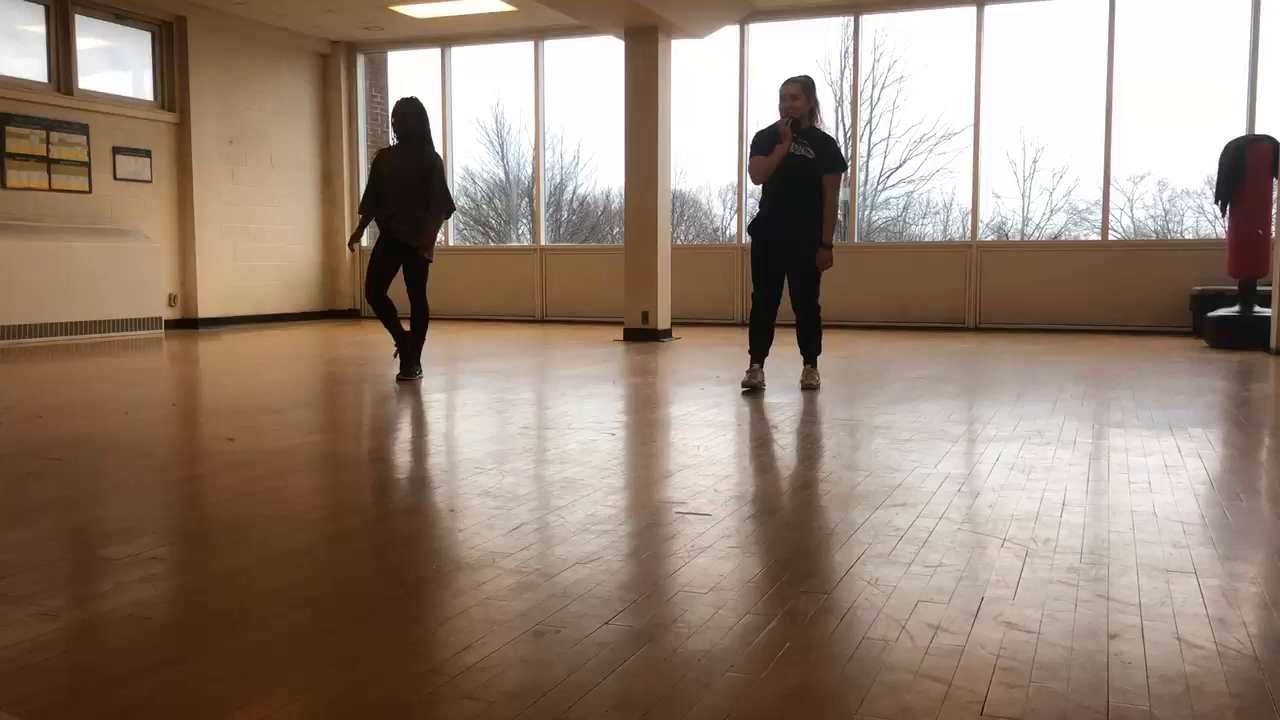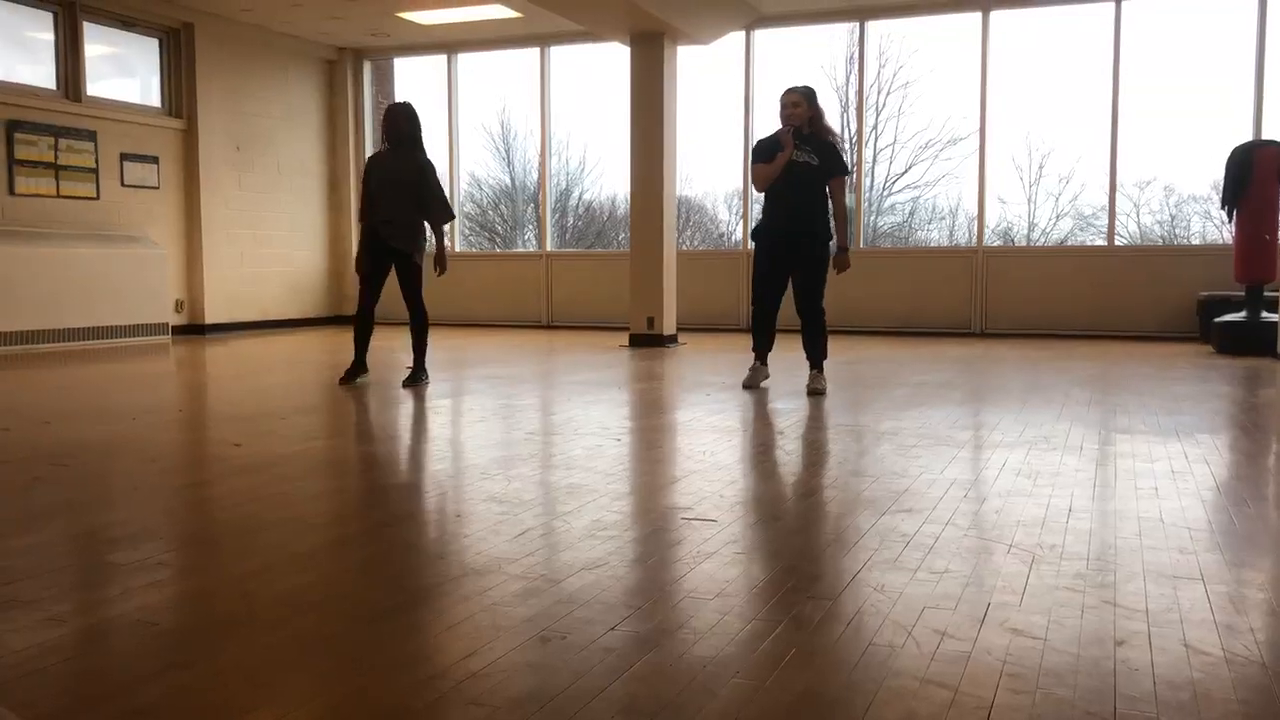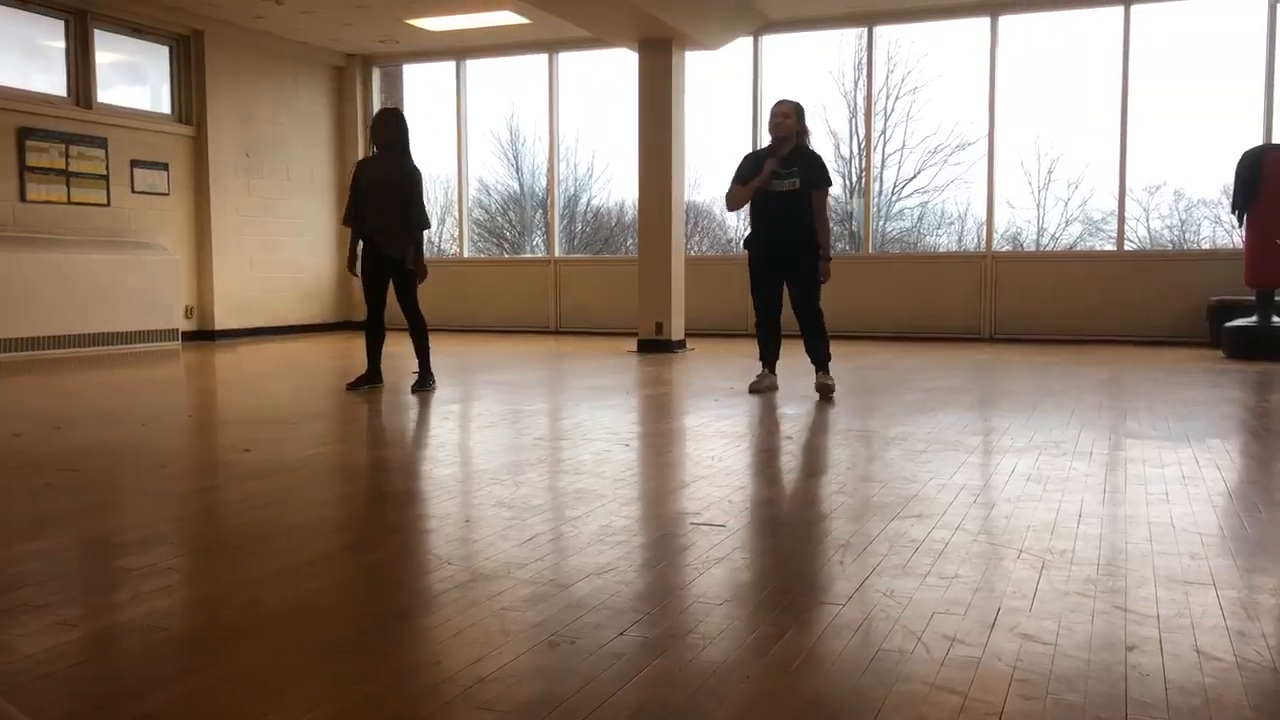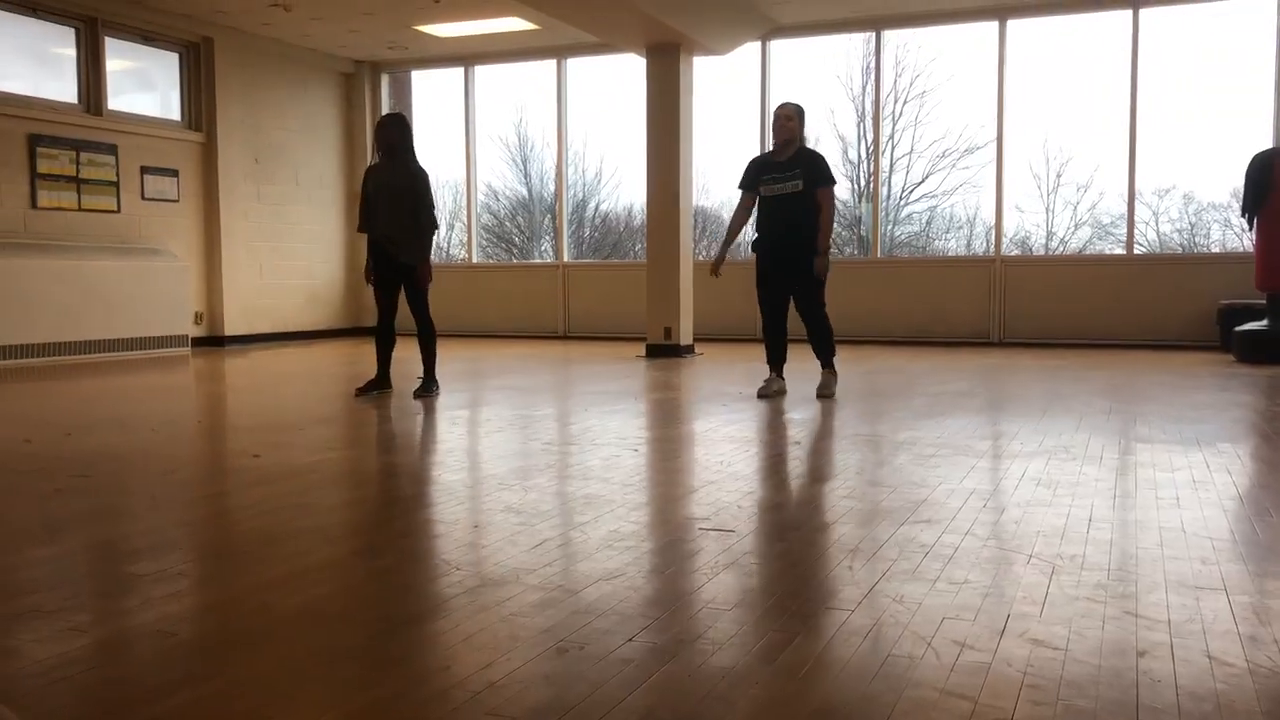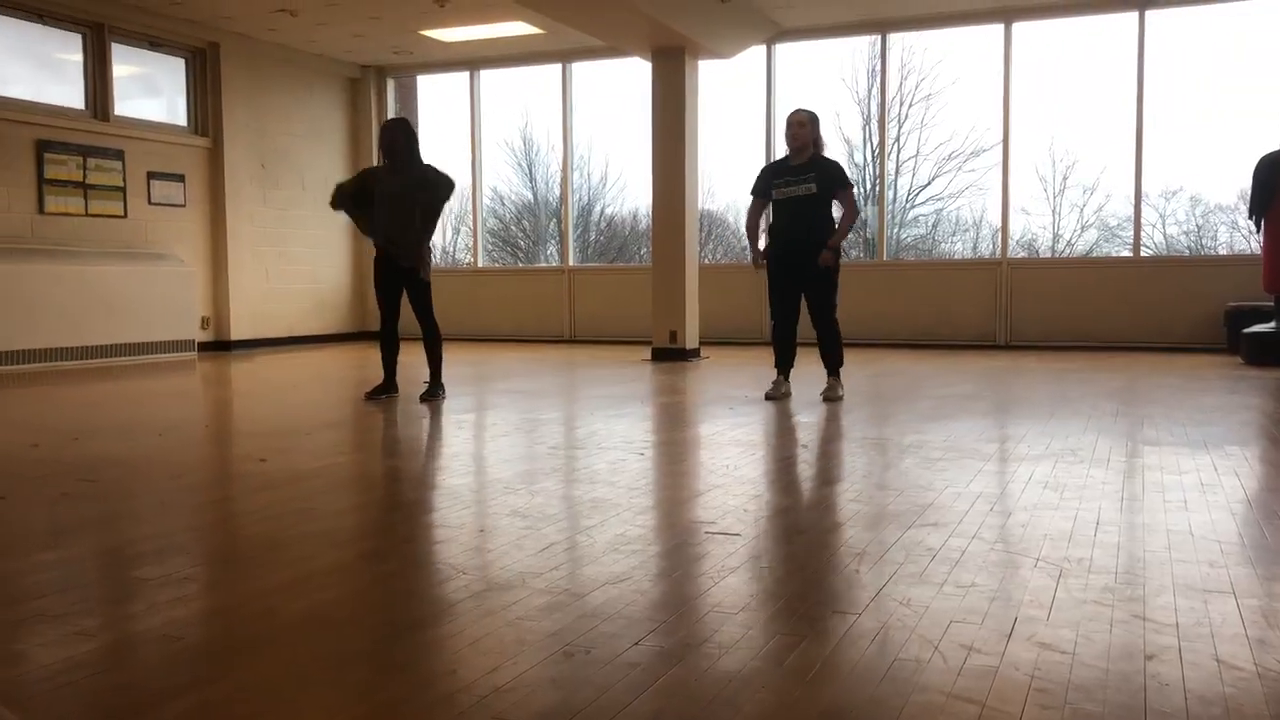
dt=0.3s
person 1, frame 1
left shoulder: (824, 145)
right shoulder: (765, 138)
left elbow: (831, 198)
right elbow: (757, 175)
left wrist: (826, 243)
right wrist: (784, 144)
left hip: (807, 237)
right hip: (768, 233)
left knee: (806, 303)
right knee: (763, 302)
left ankle: (810, 366)
right ankle: (756, 366)
person 1, frame 2
left shoulder: (826, 149)
right shoulder: (767, 146)
left elbow: (838, 202)
right elbow: (760, 183)
left wrist: (842, 246)
right wrist: (786, 151)
left hip: (812, 241)
right hip: (771, 237)
left knee: (810, 307)
right knee: (763, 303)
left ankle: (816, 371)
right ankle: (760, 363)
person 1, frame 3
left shoulder: (810, 161)
right shoulder: (754, 161)
left elbow: (820, 212)
right elbow: (732, 202)
left wrist: (825, 256)
right wrist: (762, 179)
left hip: (801, 250)
right hip: (763, 249)
left knee: (808, 311)
right knee: (766, 312)
left ankle: (823, 372)
right ankle: (768, 371)
person 1, frame 4
left shoulder: (812, 162)
right shoulder: (758, 166)
left elbow: (827, 208)
right elbow: (745, 209)
left wrist: (822, 252)
right wrist: (724, 250)
left hip: (805, 252)
right hip: (769, 252)
left knee: (813, 311)
right knee: (772, 315)
left ankle: (828, 370)
right ankle: (775, 376)
person 1, frame 5
left shoulder: (827, 168)
right shoulder: (772, 172)
left elbow: (850, 210)
right elbow: (754, 213)
left wrist: (832, 246)
right wrist: (755, 248)
left hip: (819, 257)
right hip: (781, 257)
left knee: (824, 318)
right knee: (782, 319)
left ankle: (834, 378)
right ankle: (782, 378)
person 2, frame 1
left shoulder: (429, 159)
right shoulder: (384, 158)
left elbow: (440, 203)
right elbow: (372, 199)
left wrist: (432, 232)
right wrist: (360, 231)
left hip: (417, 237)
right hip: (388, 235)
left knee: (417, 297)
right knee: (373, 291)
left ankle: (413, 361)
right ankle: (402, 339)
person 2, frame 2
left shoulder: (421, 165)
right shoulder: (375, 163)
left elbow: (436, 209)
right elbow: (366, 209)
left wrist: (440, 247)
right wrist: (361, 248)
left hip: (408, 242)
right hip: (377, 241)
left knee: (414, 302)
right knee: (365, 302)
left ankle: (419, 367)
right ankle: (359, 362)
person 2, frame 3
left shoulder: (408, 171)
right shoulder: (364, 168)
left elbow: (418, 218)
right elbow: (356, 214)
left wrist: (419, 256)
right wrist: (353, 251)
left hip: (401, 251)
right hip: (372, 249)
left knee: (410, 309)
right knee: (374, 311)
left ankle: (426, 372)
right ankle: (373, 371)
person 2, frame 4
left shoulder: (415, 174)
right shoulder: (373, 174)
left elbow: (427, 221)
right elbow: (369, 222)
left wrist: (425, 260)
right wrist: (370, 259)
left hip: (411, 256)
right hip: (384, 256)
left knee: (420, 314)
right knee: (384, 316)
left ankle: (430, 378)
right ankle: (382, 376)
person 2, frame 5
left shoulder: (420, 174)
right shoulder: (373, 176)
left elbow: (445, 187)
right elbow: (340, 198)
left wrist: (426, 228)
right wrist: (365, 221)
left hip: (414, 259)
right hip: (385, 258)
left knee: (425, 318)
right knee: (387, 321)
left ankle: (436, 382)
right ankle: (389, 381)
